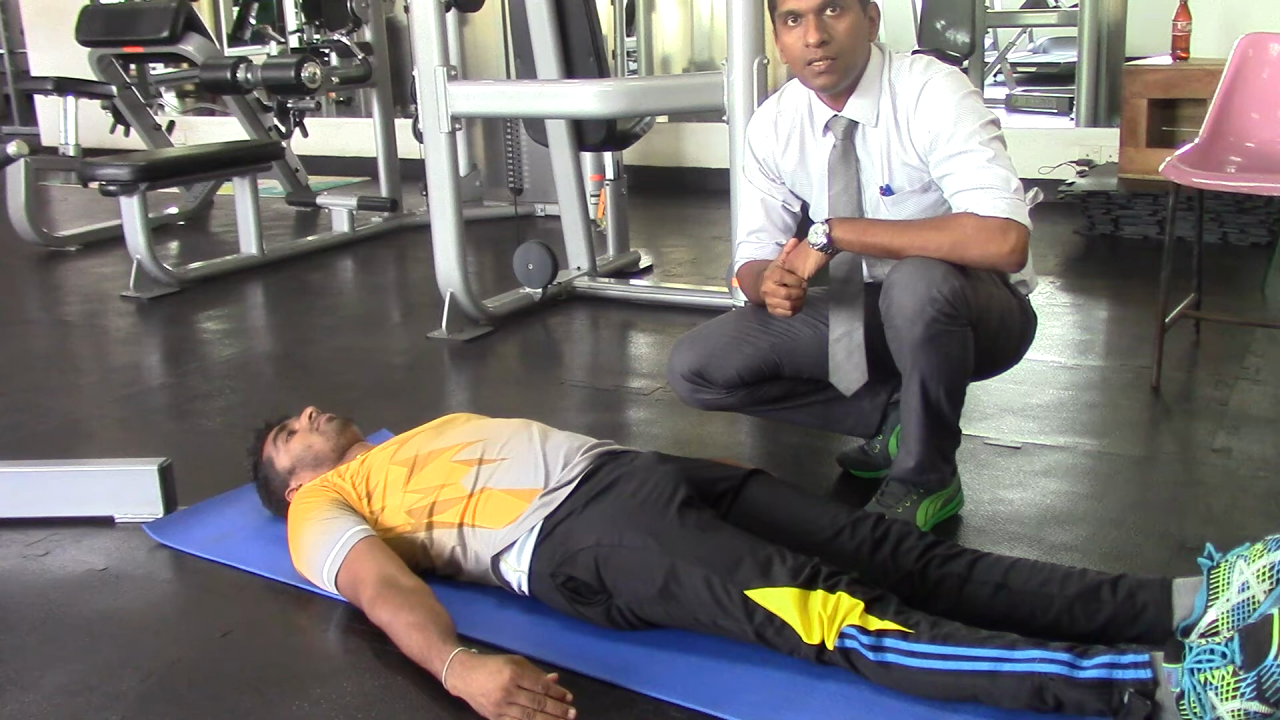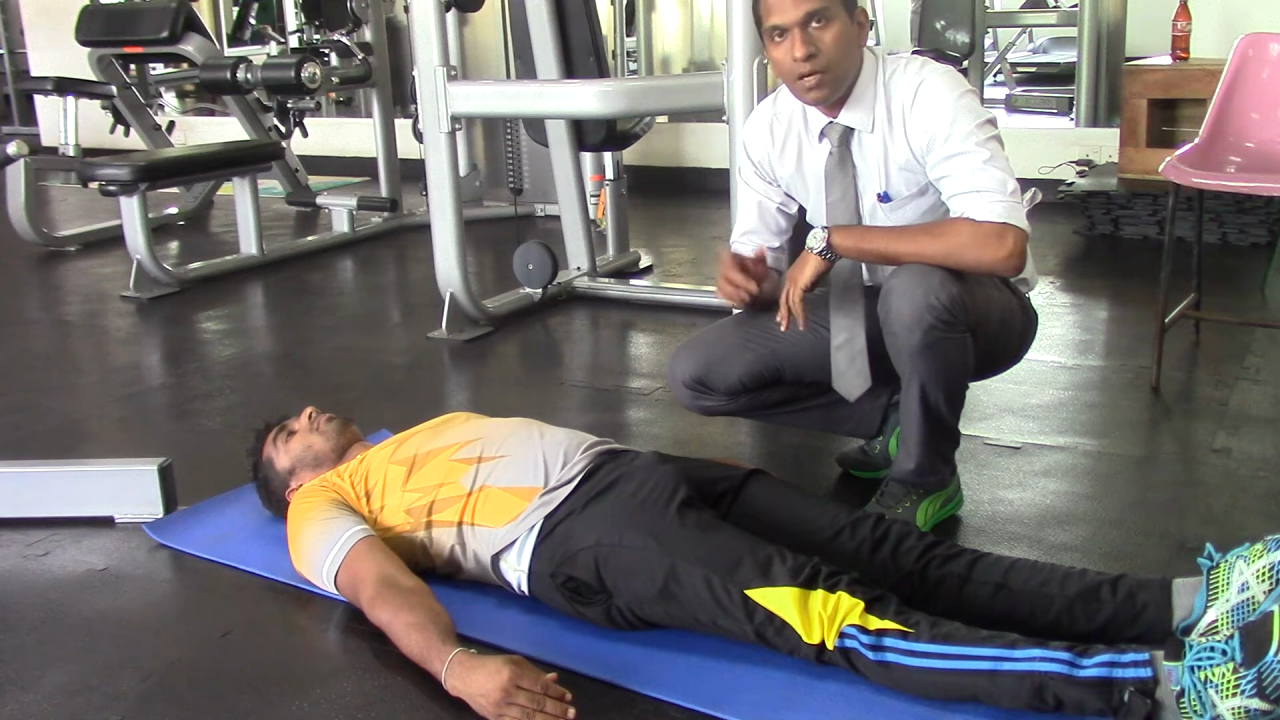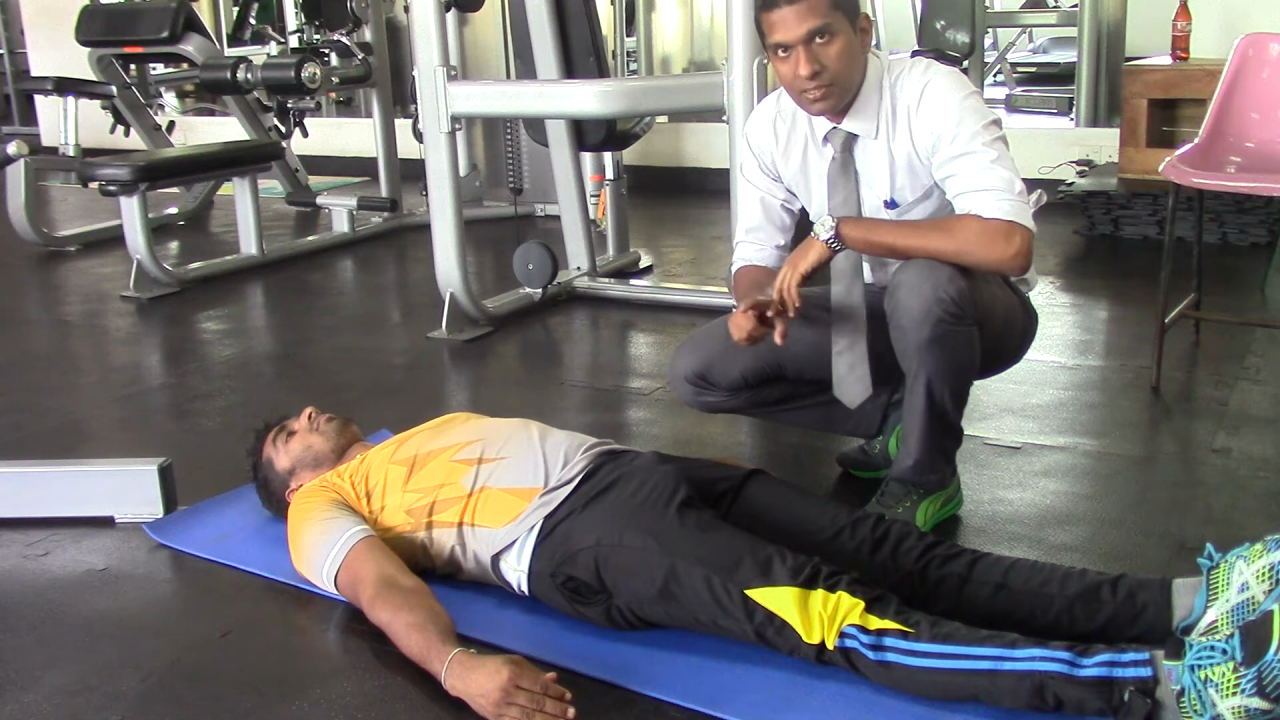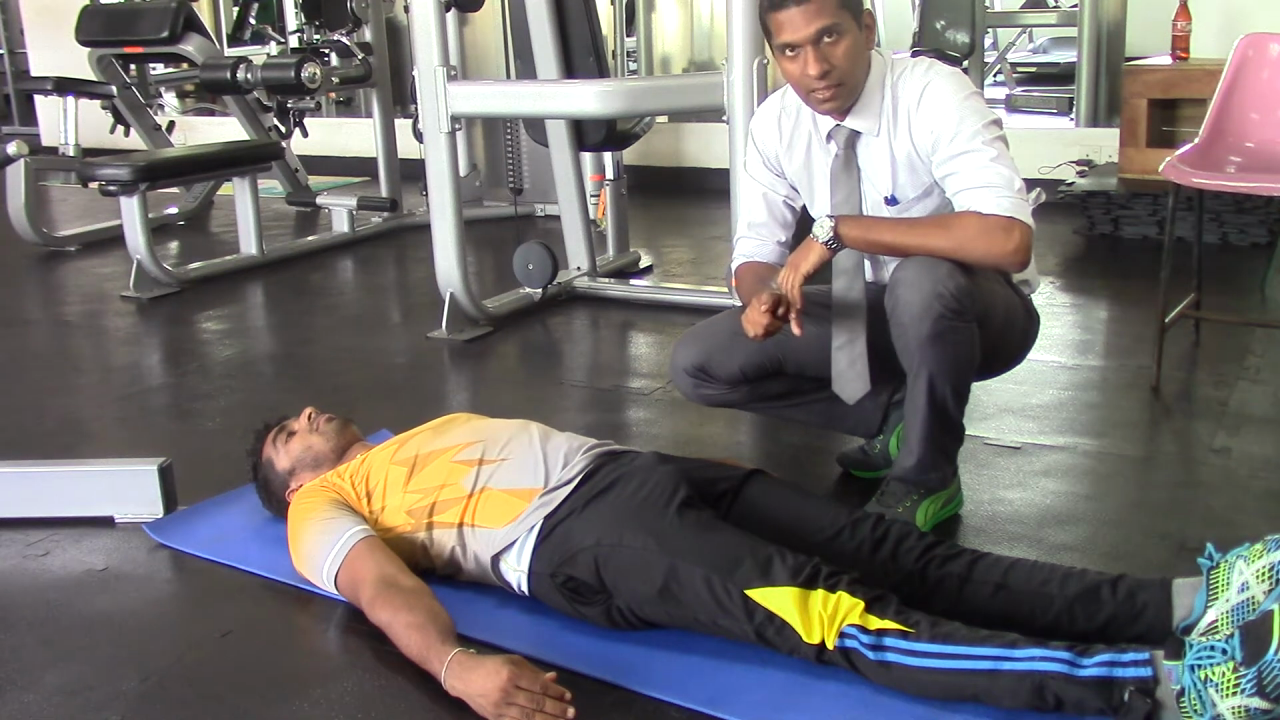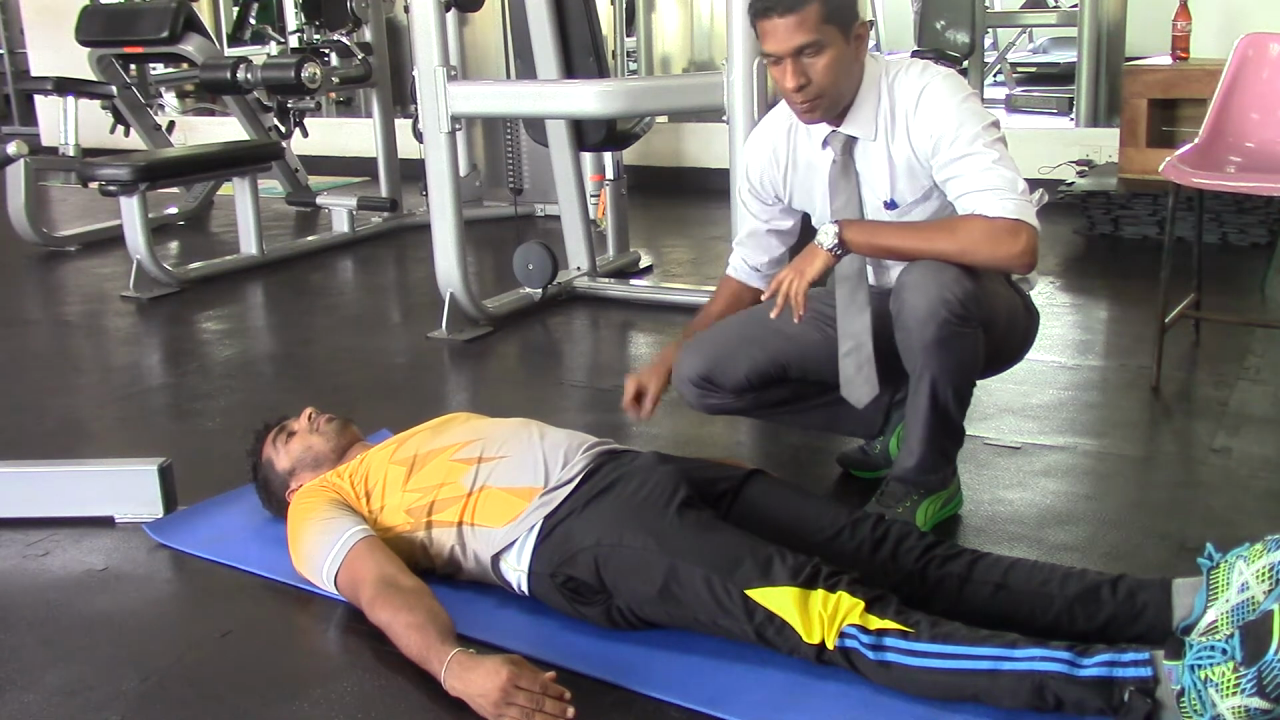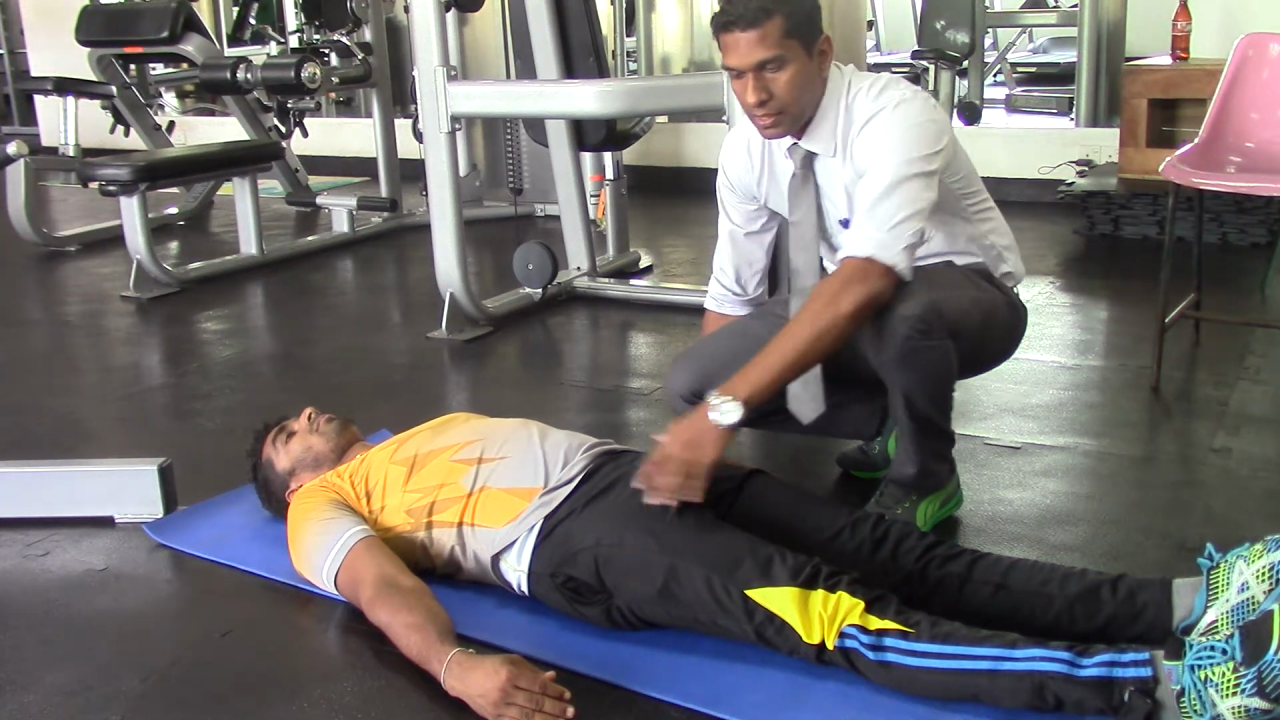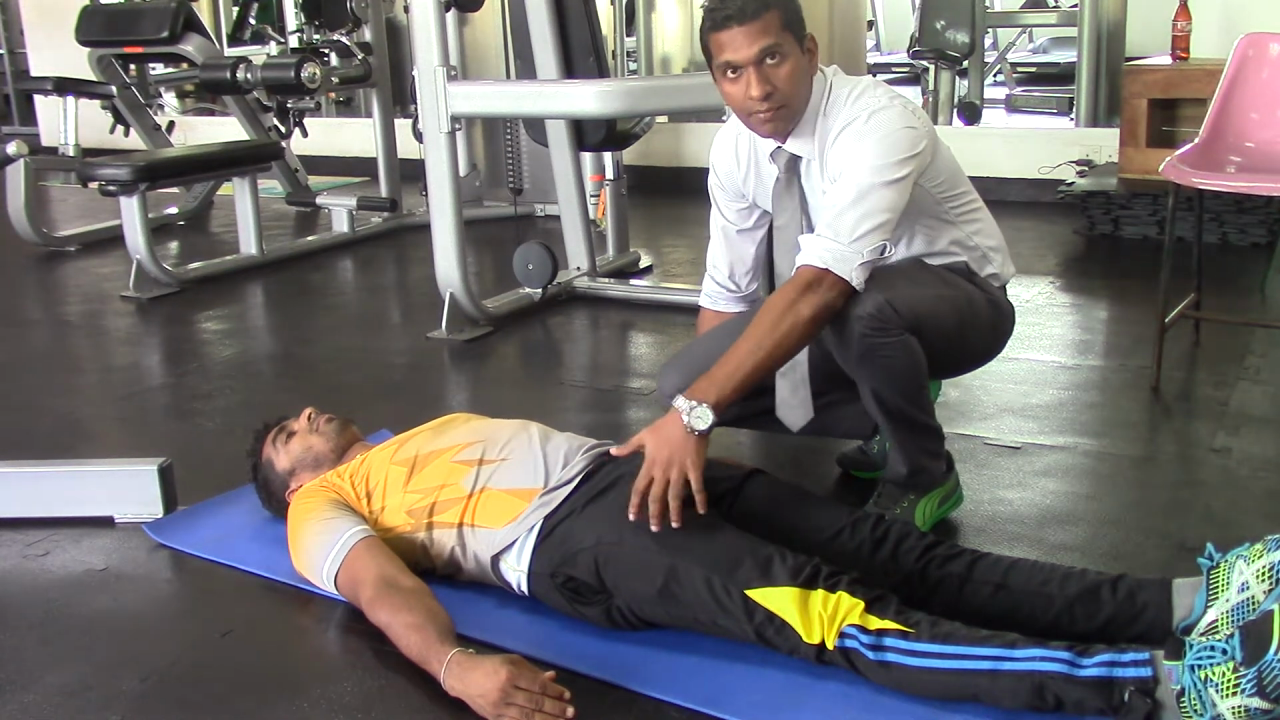
dt=0.7s
person 1, frame 1
left shoulder: (425, 439)
right shoulder: (325, 511)
right elbow: (383, 589)
left wrist: (714, 460)
left hip: (635, 470)
right hip: (577, 539)
left knee: (898, 555)
right knee: (836, 619)
left ankle: (1186, 604)
person 1, frame 2
left shoulder: (423, 436)
right shoulder: (324, 513)
right elbow: (383, 588)
left wrist: (717, 471)
left hip: (633, 469)
right hip: (575, 538)
left knee: (899, 554)
right knee: (836, 617)
left ankle: (1187, 605)
person 1, frame 3
left shoulder: (419, 440)
right shoulder: (323, 511)
right elbow: (384, 588)
left wrist: (718, 460)
left hip: (633, 469)
right hip: (576, 538)
left knee: (898, 554)
right knee: (835, 617)
left ankle: (1184, 603)
person 1, frame 4
left shoulder: (425, 436)
right shoulder: (323, 513)
right elbow: (383, 588)
left wrist: (721, 469)
left hip: (635, 470)
right hip: (575, 538)
left knee: (900, 555)
right knee: (835, 617)
left ankle: (1187, 602)
person 1, frame 5
left shoulder: (421, 439)
right shoulder: (324, 511)
right elbow: (383, 589)
left wrist: (710, 454)
left hip: (632, 471)
right hip: (573, 539)
left knee: (896, 556)
right knee: (830, 616)
left ankle: (1187, 603)
person 1, frame 6
left shoulder: (422, 436)
right shoulder: (323, 512)
right elbow: (383, 588)
left hip: (623, 470)
right hip: (570, 539)
left knee: (897, 555)
right knee: (830, 615)
left ankle: (1188, 603)
person 1, frame 7
left shoulder: (420, 439)
right shoulder: (325, 512)
right elbow: (383, 588)
left hip: (623, 469)
right hip: (570, 540)
left knee: (896, 555)
right knee: (831, 616)
left ankle: (1186, 605)
person 2, frame 1
left shoulder: (932, 92)
right shoulder: (772, 123)
left elbow: (1004, 241)
right elbow: (754, 259)
left wrist: (834, 233)
right wrist: (770, 282)
left hip: (973, 307)
right hip: (866, 307)
left knee: (919, 283)
right knee: (696, 368)
left ankle: (925, 477)
right ankle: (895, 416)
person 2, frame 2
left shoulder: (927, 93)
right shoulder: (765, 129)
left elbow: (1001, 244)
right elbow: (771, 275)
left wrist: (834, 239)
right wrist: (745, 276)
left hip: (971, 306)
right hip: (864, 306)
left knee: (916, 292)
right knee: (697, 375)
left ankle: (925, 478)
right ankle: (894, 417)
person 2, frame 3
left shoulder: (933, 96)
right shoulder: (769, 125)
left elbow: (1009, 243)
right elbow: (758, 256)
left wrist: (840, 229)
right wrist: (757, 302)
left hip: (971, 307)
right hip: (866, 307)
left knee: (923, 286)
right knee: (697, 370)
left ankle: (925, 477)
right ankle: (895, 415)
person 2, frame 4
left shoulder: (934, 94)
right shoulder: (774, 123)
left elbow: (1008, 240)
right elbow: (755, 252)
left wrist: (838, 228)
right wrist: (765, 295)
left hip: (972, 306)
right hip: (869, 308)
left knee: (924, 281)
right knee: (699, 363)
left ankle: (926, 476)
right ankle: (895, 416)
person 2, frame 5
left shoulder: (931, 98)
right shoulder: (772, 142)
left elbow: (1014, 242)
right elbow: (751, 270)
left wrist: (843, 235)
right wrist: (670, 360)
left hip: (968, 308)
right hip: (869, 308)
left knee: (927, 287)
right knee: (705, 372)
left ankle: (925, 477)
right ankle: (895, 416)
person 2, frame 6
left shoulder: (894, 117)
right shoulder: (745, 147)
left elbow: (866, 279)
right elbow: (732, 293)
left wrist: (726, 406)
right wrist: (697, 416)
left hip: (968, 299)
right hip: (855, 311)
left knee: (900, 309)
right knee: (691, 382)
left ankle: (924, 477)
right ankle: (890, 422)
person 2, frame 7
left shoulder: (877, 124)
right shoulder: (733, 146)
left elbow: (821, 285)
right elbow: (726, 291)
left wrist: (694, 413)
right wrist: (687, 402)
left hip: (960, 299)
right hip: (845, 311)
left knee: (859, 307)
right knee: (683, 384)
left ankle: (922, 474)
right ankle: (895, 415)
